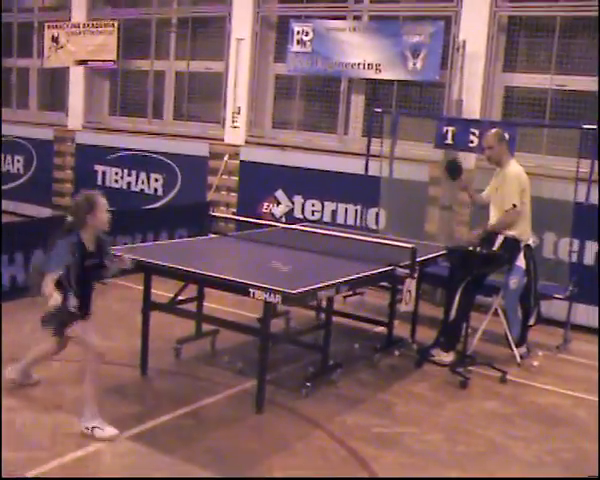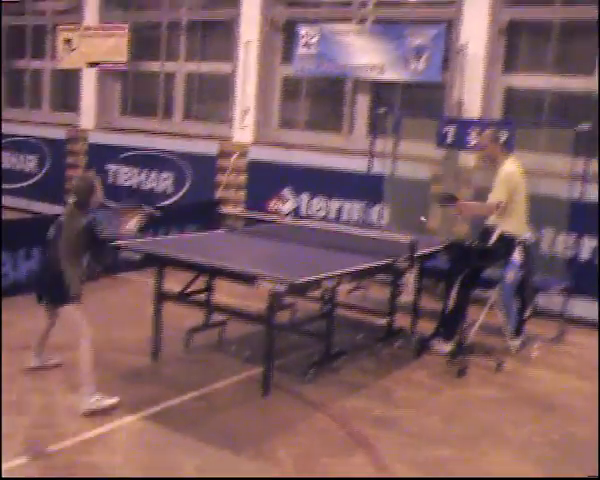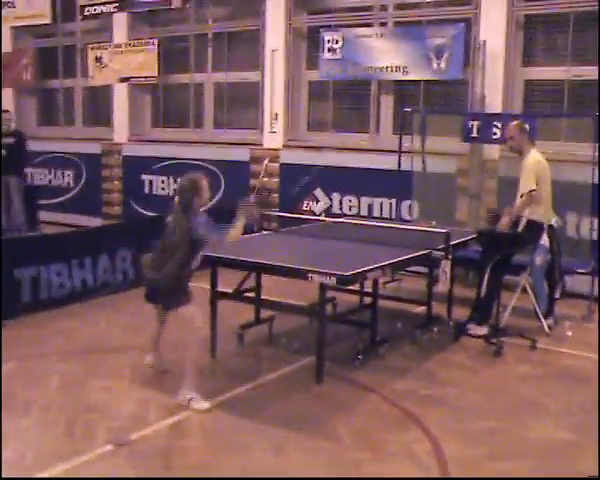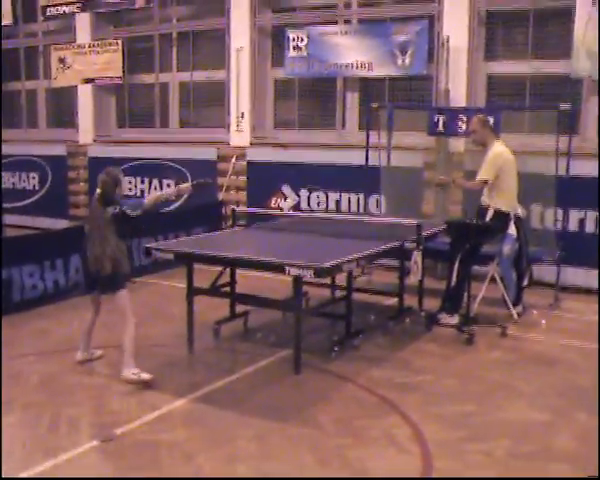
dt=1s
person 1, frame 1
left shoulder: (99, 242)
right shoulder: (67, 245)
left elbow: (104, 269)
right elbow: (47, 283)
left wrist: (117, 264)
right wrist: (54, 297)
left hip: (79, 304)
right hip: (66, 307)
left knee: (59, 344)
right knee: (94, 351)
left ankle: (18, 371)
right ankle: (90, 419)
person 1, frame 2
left shoulder: (66, 216)
right shoulder: (92, 220)
left hip: (47, 277)
right hip: (61, 285)
left knee: (54, 316)
right knee: (85, 335)
left ankle: (38, 357)
right ankle: (90, 396)
person 1, frame 3
left shoulder: (178, 214)
right shoulder: (197, 220)
right elbow: (229, 239)
right wrist: (242, 217)
left hip: (157, 277)
right hip: (172, 282)
left knee: (162, 319)
right knee: (198, 332)
left ankle: (155, 356)
right ankle: (187, 391)
person 1, frame 4
left shoulder: (95, 207)
right shoulder: (121, 207)
right elbow: (152, 199)
right wrist: (178, 189)
left hip: (94, 266)
right hip: (113, 268)
left knee: (96, 310)
right knee: (130, 317)
left ankle: (84, 351)
right ankle: (129, 368)
person 2, frame 1
left shoulder: (513, 173)
right shoulder: (501, 173)
left elbow: (512, 216)
right elbow: (482, 200)
left wrist: (483, 232)
right wrist: (466, 188)
left hip: (506, 240)
right hip: (505, 239)
left knee: (461, 278)
left ankle: (446, 347)
person 2, frame 2
left shoulder: (507, 171)
right shoulder: (507, 169)
left elbow: (494, 209)
right elbow: (493, 204)
left wrist: (468, 210)
right wrist: (467, 204)
left hip: (501, 235)
right hip: (508, 236)
left knee: (460, 272)
left ankle: (444, 337)
person 2, frame 3
left shoulder: (531, 161)
right shoulder: (533, 159)
left elbow: (529, 197)
left wrist: (509, 218)
right wrist: (510, 211)
left hip: (529, 223)
right hip: (534, 222)
left knee: (489, 258)
right knee: (499, 260)
left ankle: (479, 322)
person 2, frame 4
left shoulder: (495, 153)
right shoulder: (501, 150)
left elbow: (478, 186)
left wrist: (452, 180)
left hip: (495, 213)
right hip: (500, 212)
left knee: (459, 248)
right knee: (467, 251)
left ankle: (450, 311)
